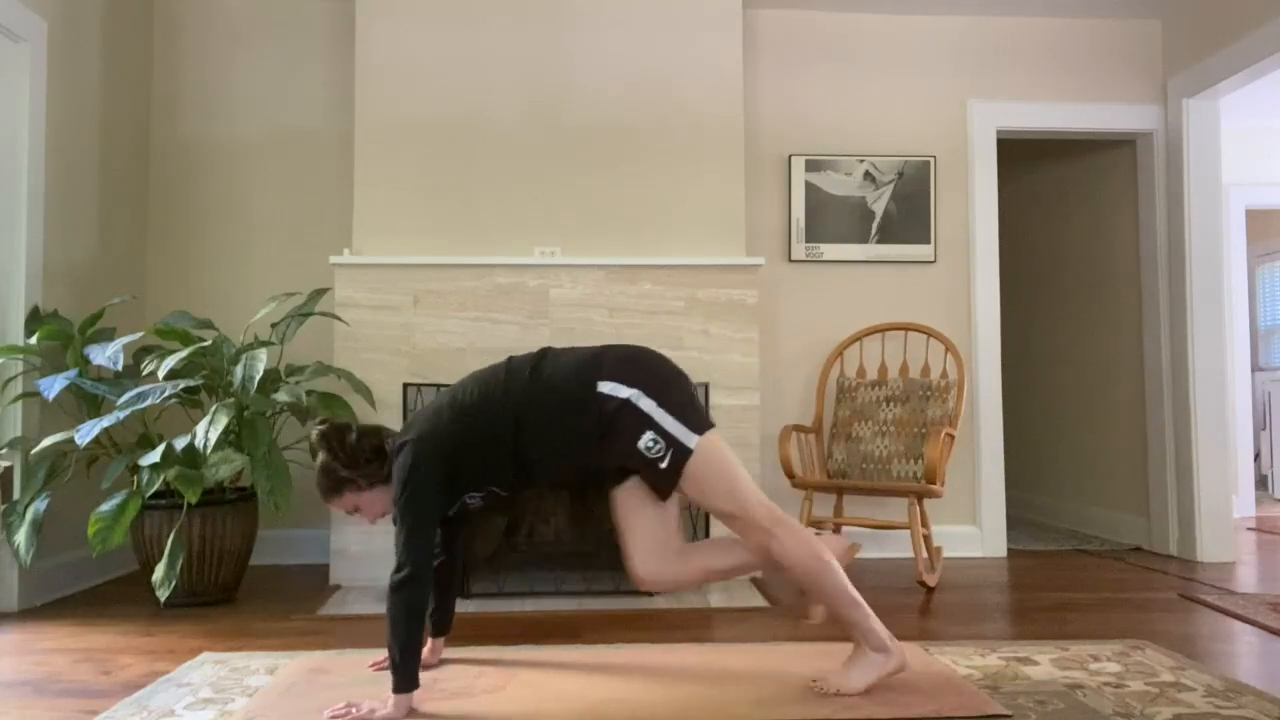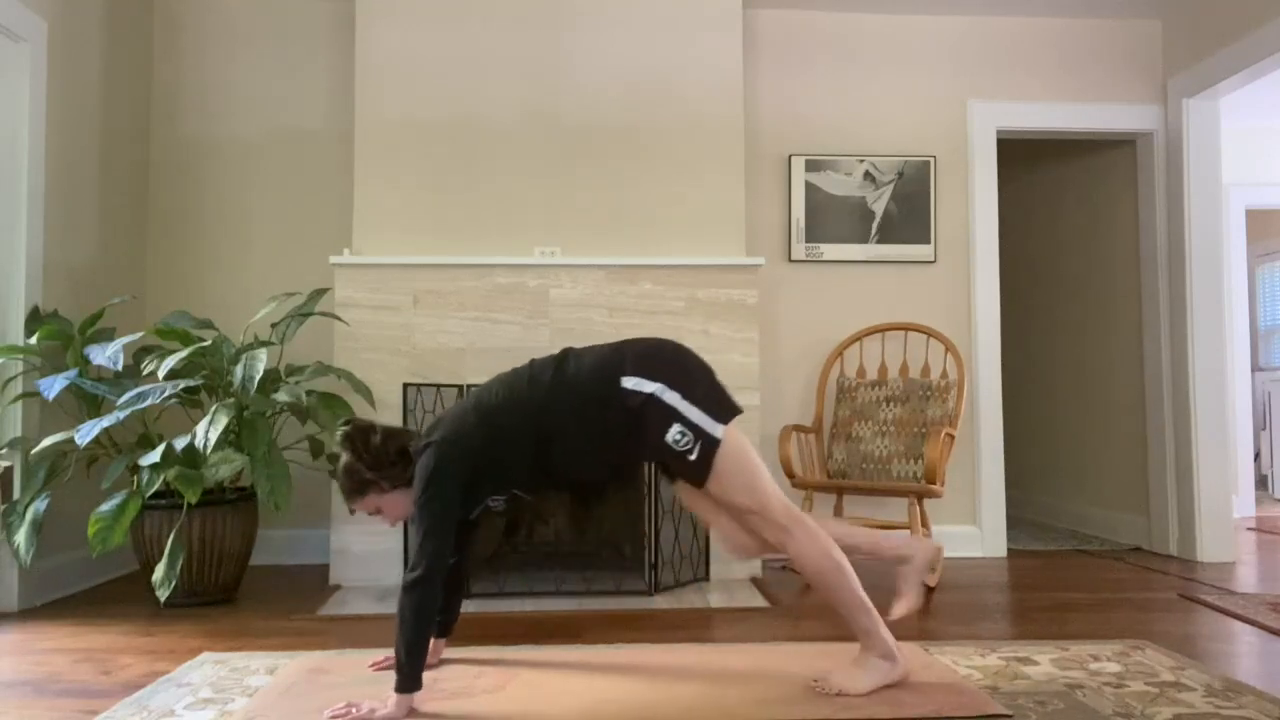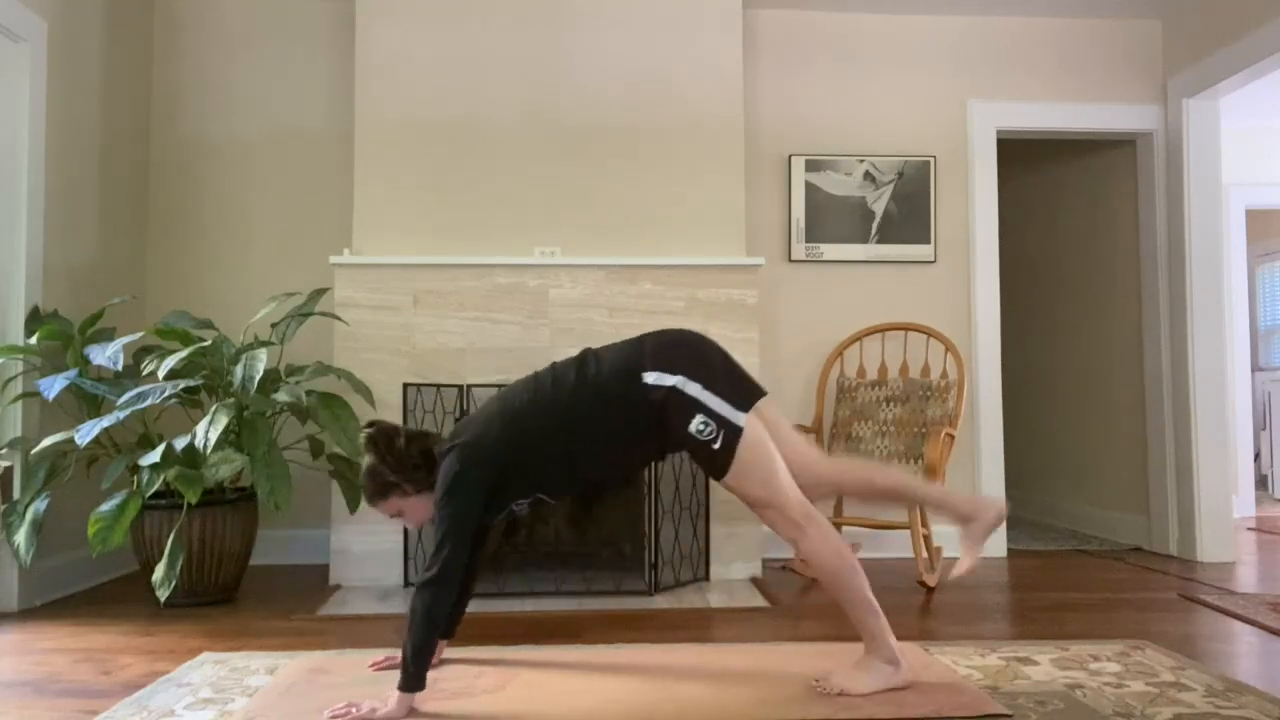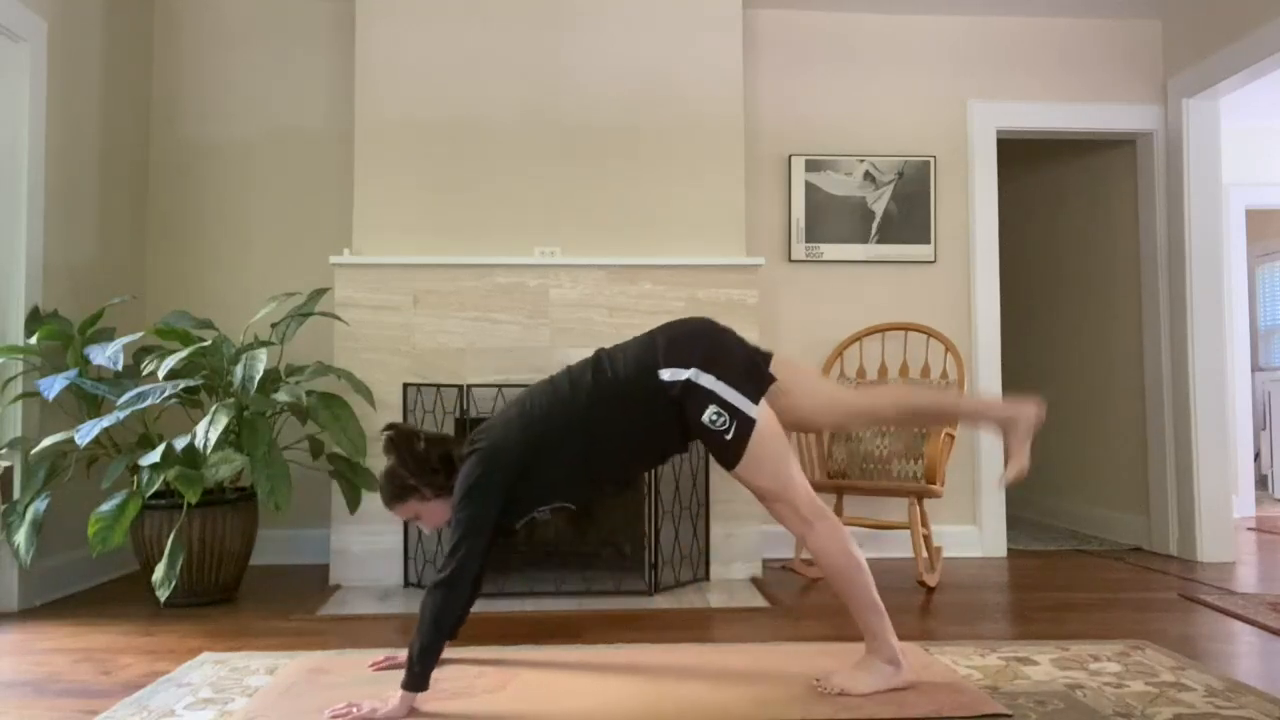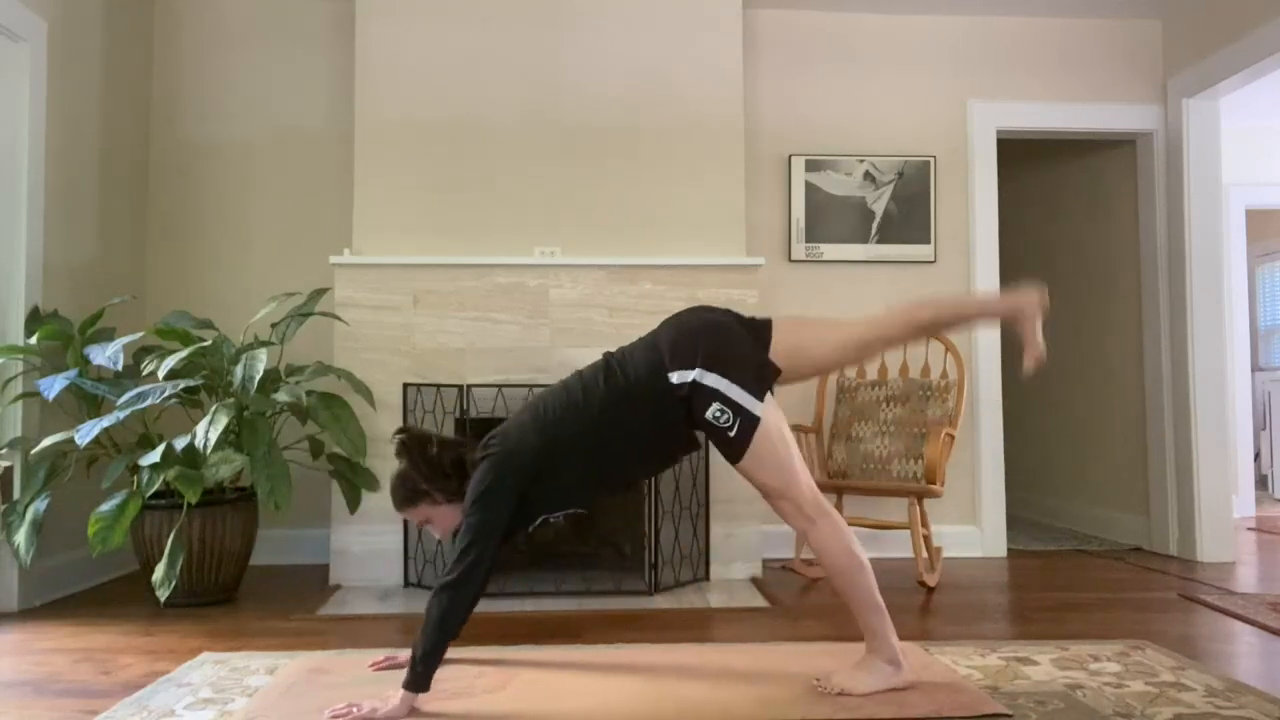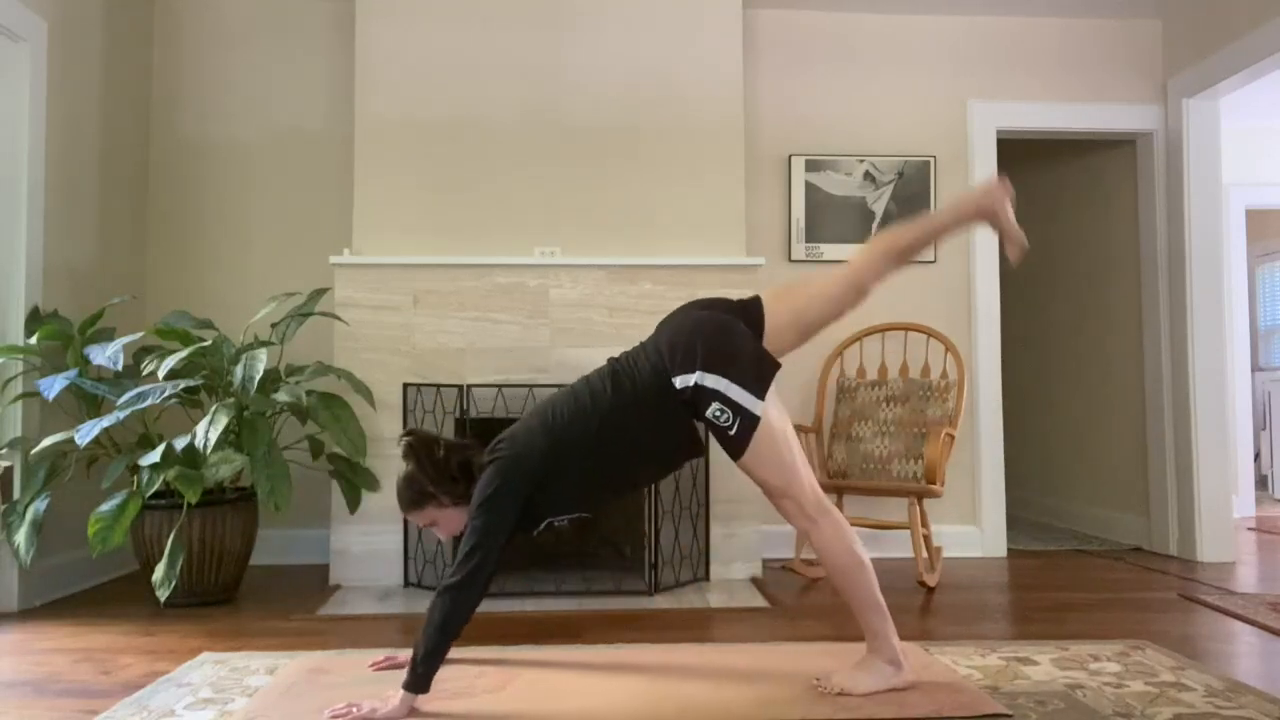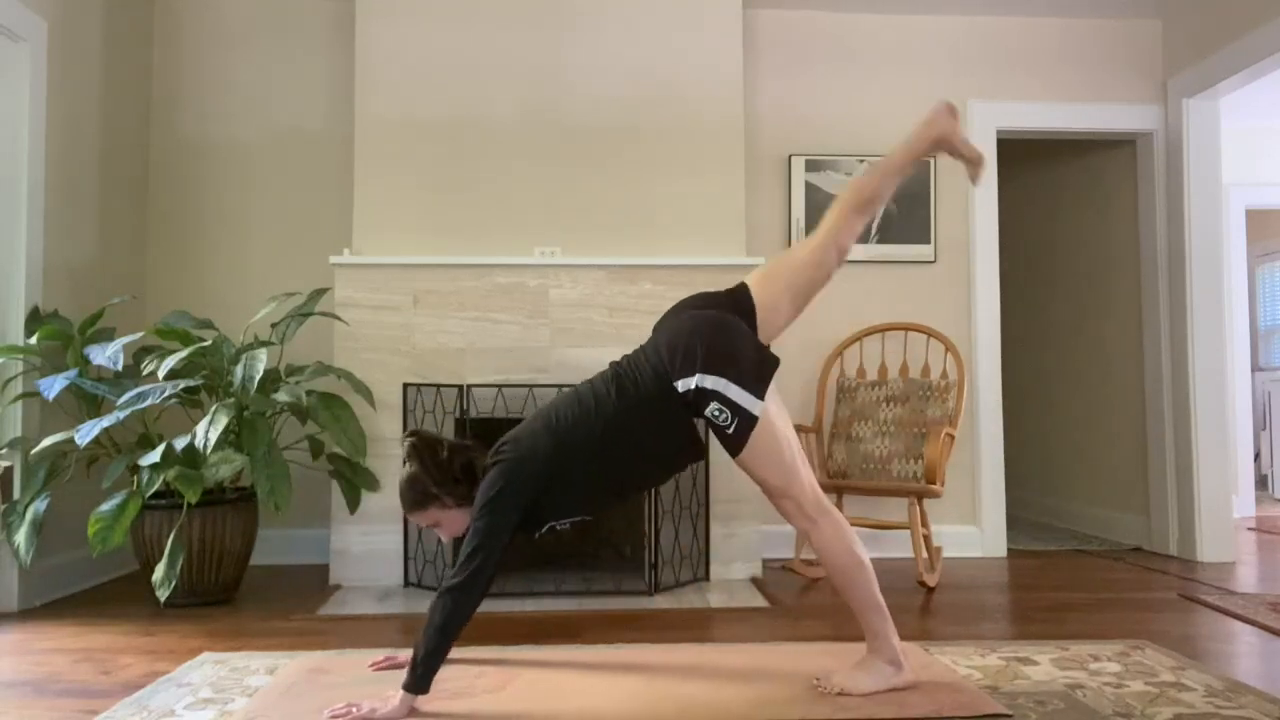
dt=0.1s
person 1, frame 1
left shoulder: (414, 461)
right shoulder: (429, 459)
left elbow: (410, 574)
right elbow: (444, 548)
right wrist: (434, 639)
left hip: (620, 394)
right hip: (614, 404)
left knee: (756, 520)
right knee: (655, 570)
left ankle: (876, 646)
right ankle: (814, 558)
person 1, frame 2
left shoulder: (438, 462)
right shoulder: (450, 460)
left elbow: (425, 573)
right elbow: (456, 549)
right wrist: (435, 641)
left hip: (645, 388)
right hip: (637, 398)
left knee: (773, 517)
right knee: (750, 532)
left ankle: (881, 651)
right ankle: (904, 550)
person 1, frame 3
left shoulder: (463, 468)
right shoulder: (468, 461)
left elbow: (439, 576)
right elbow: (465, 560)
right wrist: (429, 643)
left hip: (668, 378)
right hip: (667, 382)
left knee: (793, 515)
right knee: (816, 469)
left ankle: (884, 656)
right ankle: (967, 506)
person 1, frame 4
left shoulder: (482, 471)
right shoulder: (485, 466)
left elbow: (452, 577)
right elbow: (473, 563)
right wrist: (428, 647)
left hip: (687, 371)
right hip: (684, 368)
left knee: (802, 509)
right knee: (852, 406)
left ankle: (886, 657)
right ankle: (1007, 413)
person 1, frame 5
left shoulder: (496, 475)
right shoulder: (492, 465)
left elbow: (460, 591)
right elbow: (464, 588)
right wrist: (425, 646)
left hip: (691, 370)
right hip: (689, 359)
left knee: (808, 513)
right knee: (864, 339)
left ankle: (886, 657)
right ankle: (1008, 306)
person 1, frame 6
left shoulder: (504, 481)
right shoulder: (499, 474)
left elbow: (464, 583)
right elbow: (471, 574)
right wrist: (427, 644)
left hip: (702, 371)
right hip: (698, 341)
left knee: (809, 513)
right knee: (860, 270)
left ankle: (888, 659)
right ankle: (981, 202)
person 1, frame 7
left shoulder: (504, 487)
right shoulder: (494, 475)
left elbow: (464, 583)
right elbow: (468, 574)
right wrist: (427, 651)
left hip: (698, 370)
right hip: (695, 348)
left knee: (807, 509)
right knee: (831, 242)
left ankle: (888, 659)
right ankle: (933, 133)
